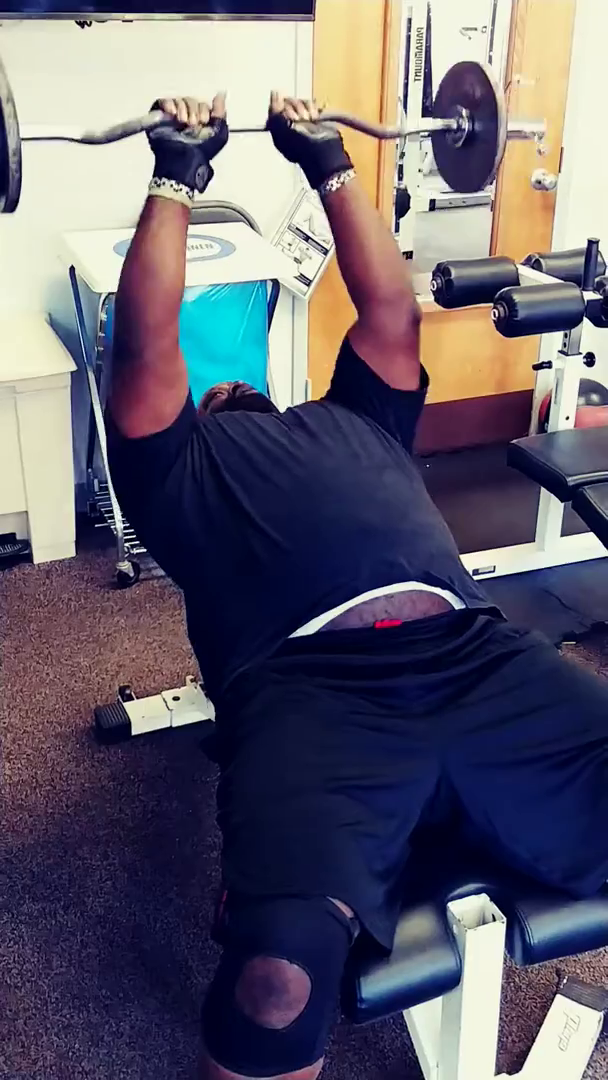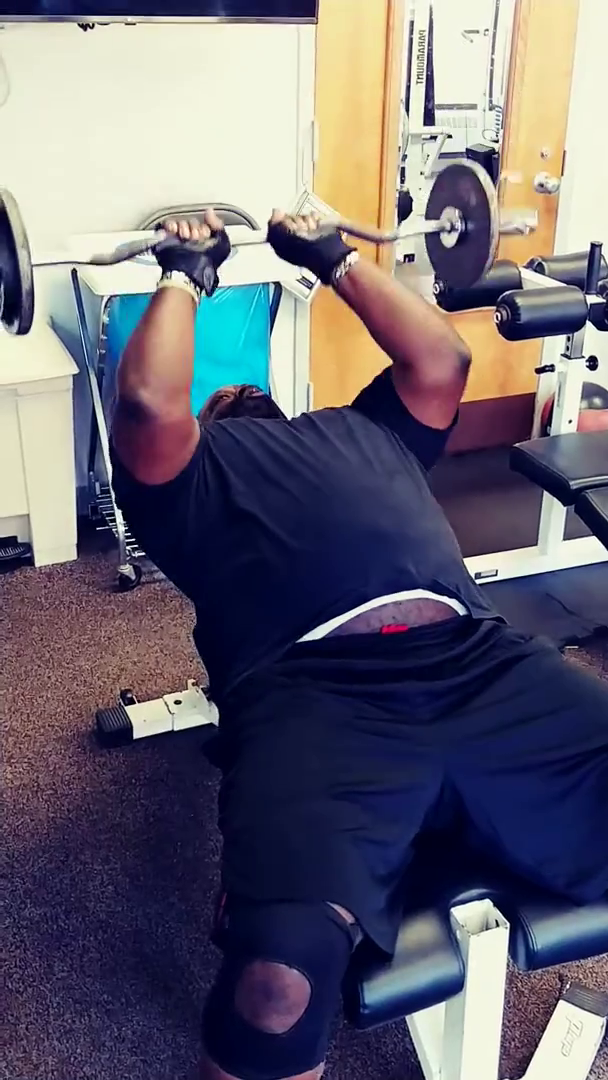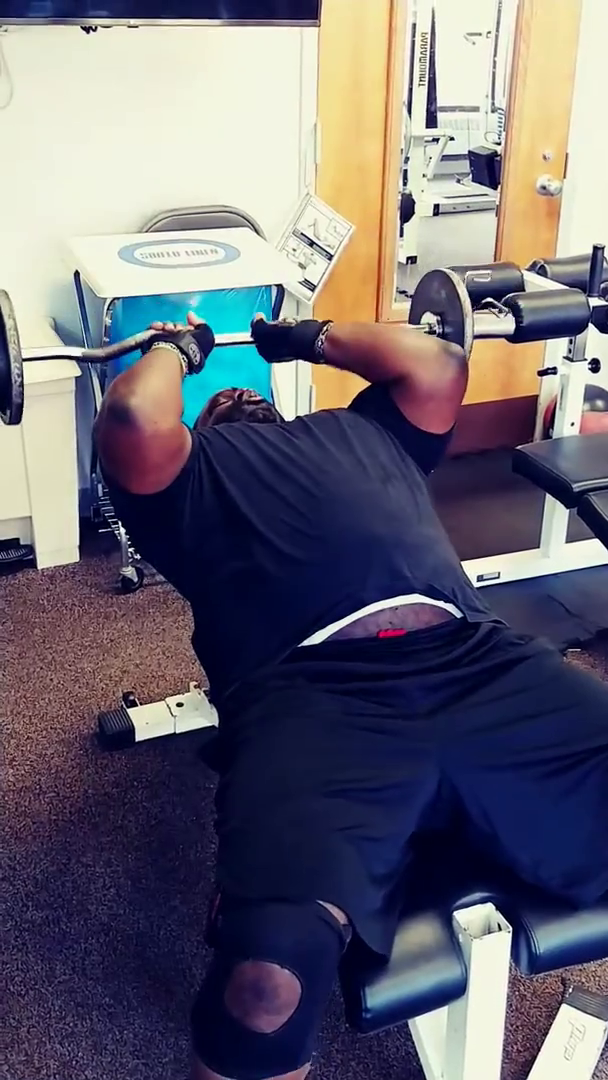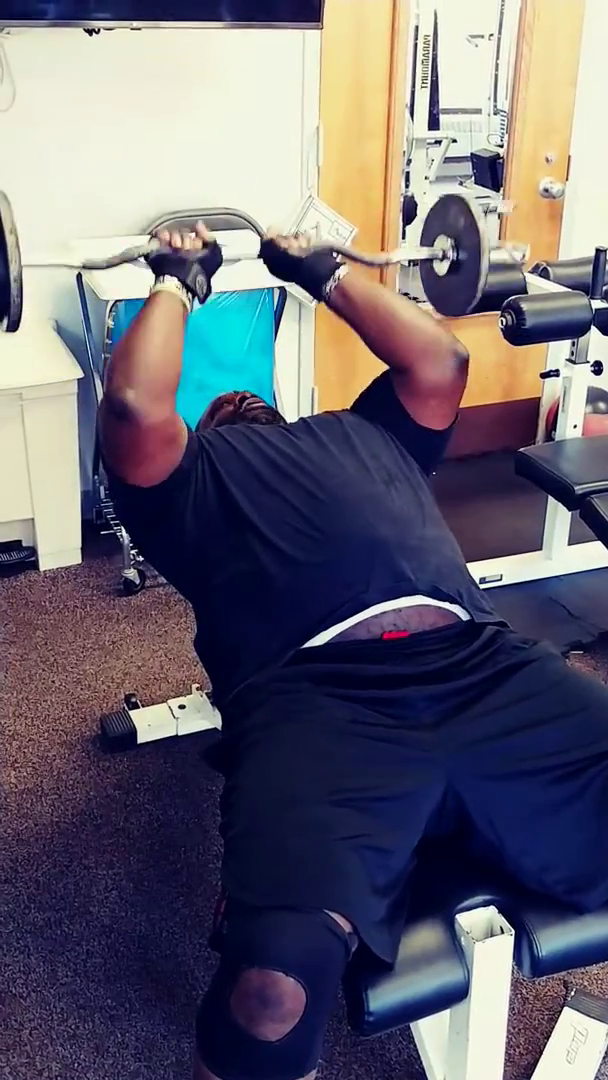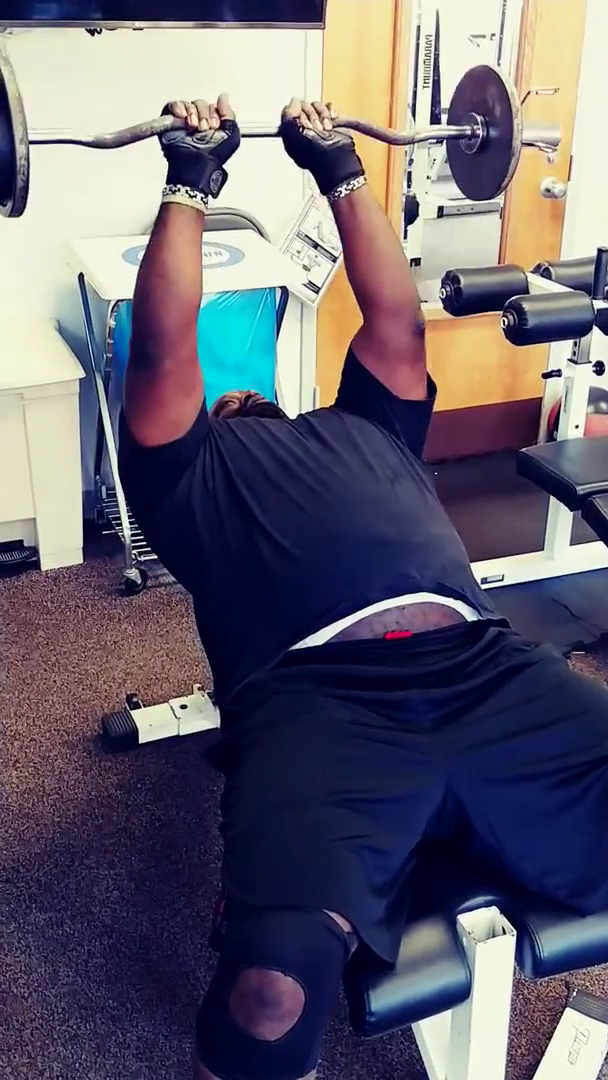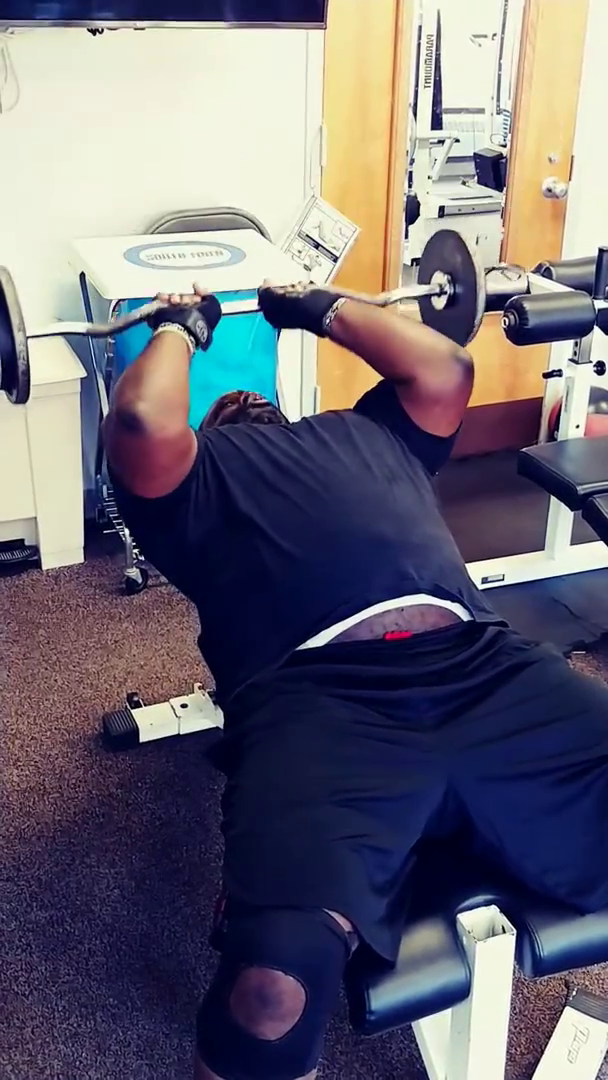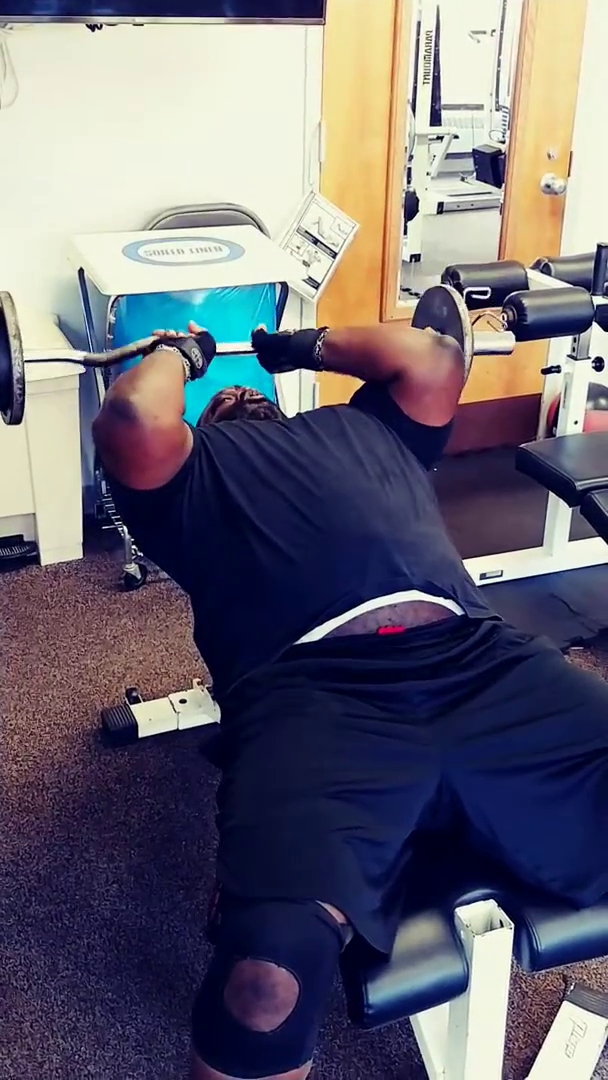
dt=0.5s
person 1, frame 1
left shoulder: (352, 423)
right shoulder: (185, 469)
left elbow: (390, 309)
right elbow: (143, 342)
left wrist: (330, 166)
right wrist: (177, 179)
left hip: (477, 654)
right hip: (308, 691)
right knee: (279, 976)
person 1, frame 2
left shoulder: (359, 427)
right shoulder: (190, 469)
left elbow: (440, 362)
right elbow: (146, 406)
left wrist: (333, 257)
right wrist: (184, 278)
left hip: (481, 661)
right hip: (313, 696)
right knee: (278, 972)
person 1, frame 3
left shoulder: (355, 430)
right shoulder: (191, 470)
left elbow: (439, 365)
right elbow: (131, 423)
left wrist: (316, 338)
right wrist: (172, 352)
left hip: (474, 659)
right hip: (310, 693)
right knee: (268, 978)
person 1, frame 4
left shoulder: (359, 432)
right shoulder: (193, 477)
left elbow: (439, 362)
right elbow: (135, 408)
left wrist: (325, 275)
right wrist: (175, 284)
left hip: (481, 666)
right hip: (315, 700)
right knee: (274, 981)
person 1, frame 5
left shoulder: (365, 431)
right shoulder: (194, 475)
left elbow: (394, 320)
right elbow: (162, 349)
left wrist: (341, 171)
right wrist: (190, 184)
left hip: (485, 667)
right hip: (314, 700)
right knee: (274, 982)
person 1, frame 6
left shoulder: (364, 430)
right shoulder: (196, 471)
left elbow: (445, 370)
right elbow: (141, 427)
left wrist: (325, 311)
right wrist: (180, 330)
left hip: (483, 665)
right hip: (318, 698)
right knee: (273, 980)
person 1, frame 7
left shoulder: (360, 426)
right shoulder: (195, 467)
left elbow: (436, 358)
right elbow: (131, 423)
left wrist: (315, 345)
right wrist: (175, 356)
left hip: (477, 658)
right hip: (311, 690)
right knee: (267, 977)
